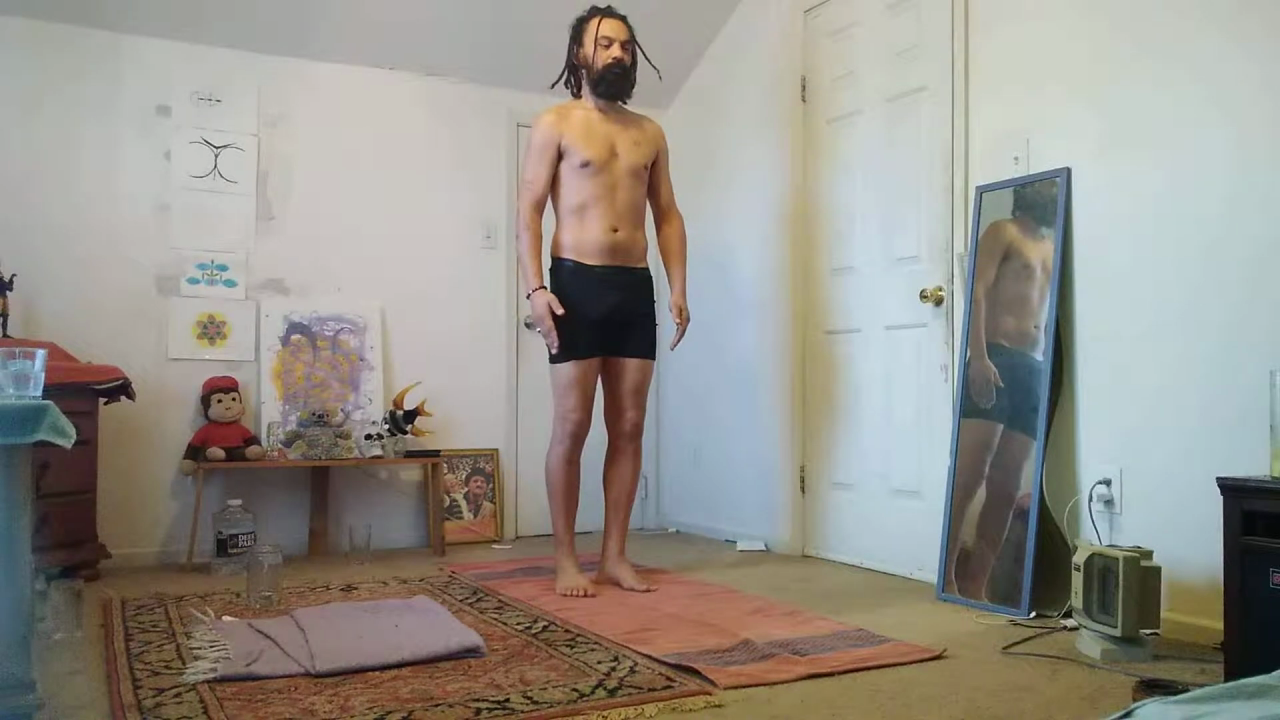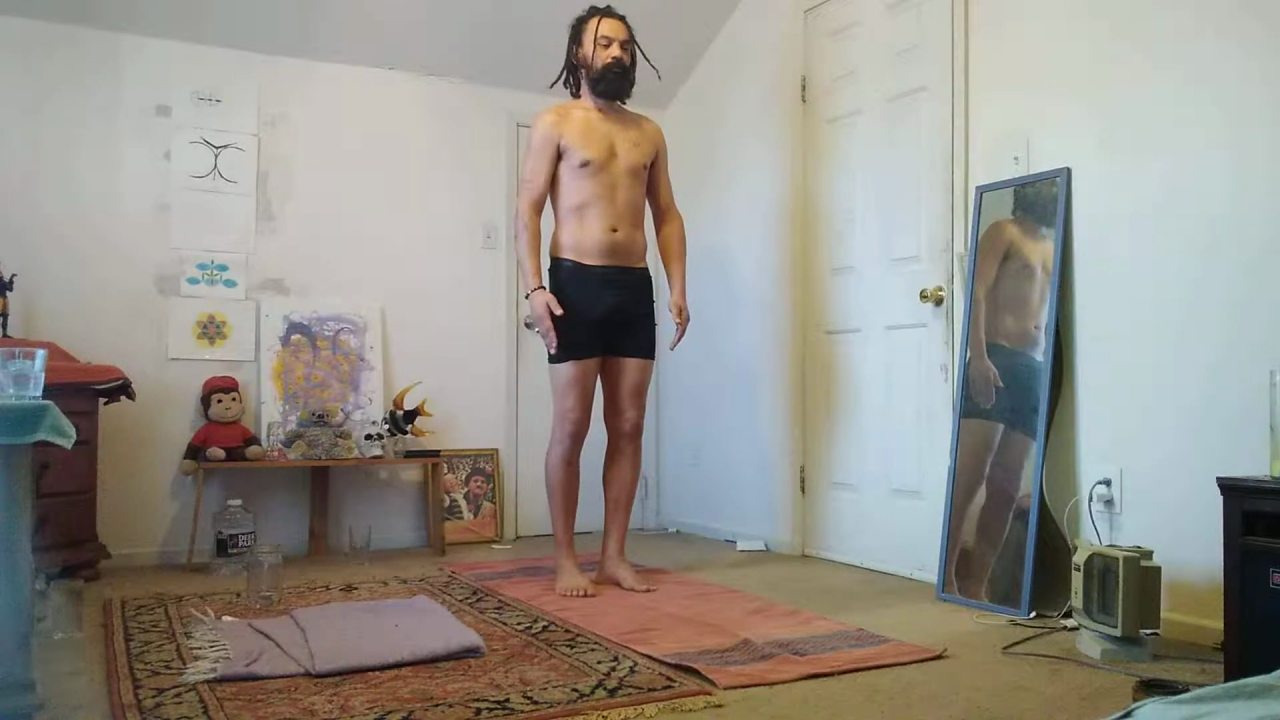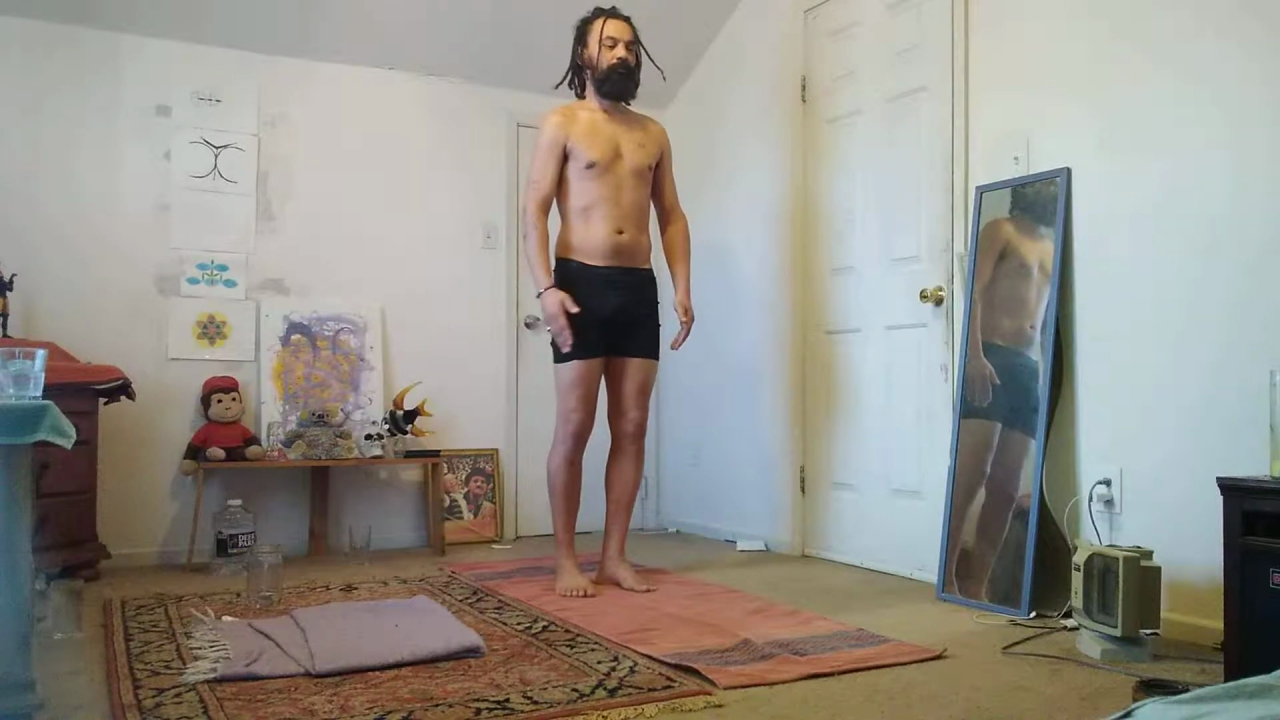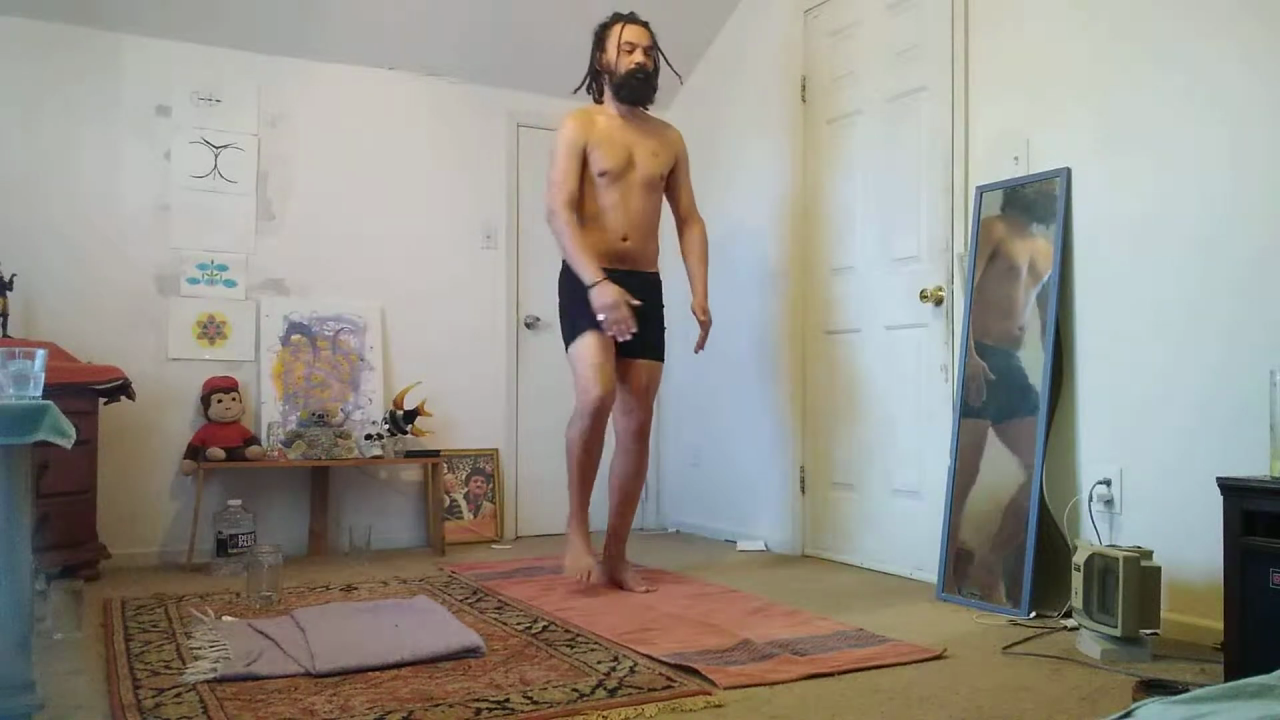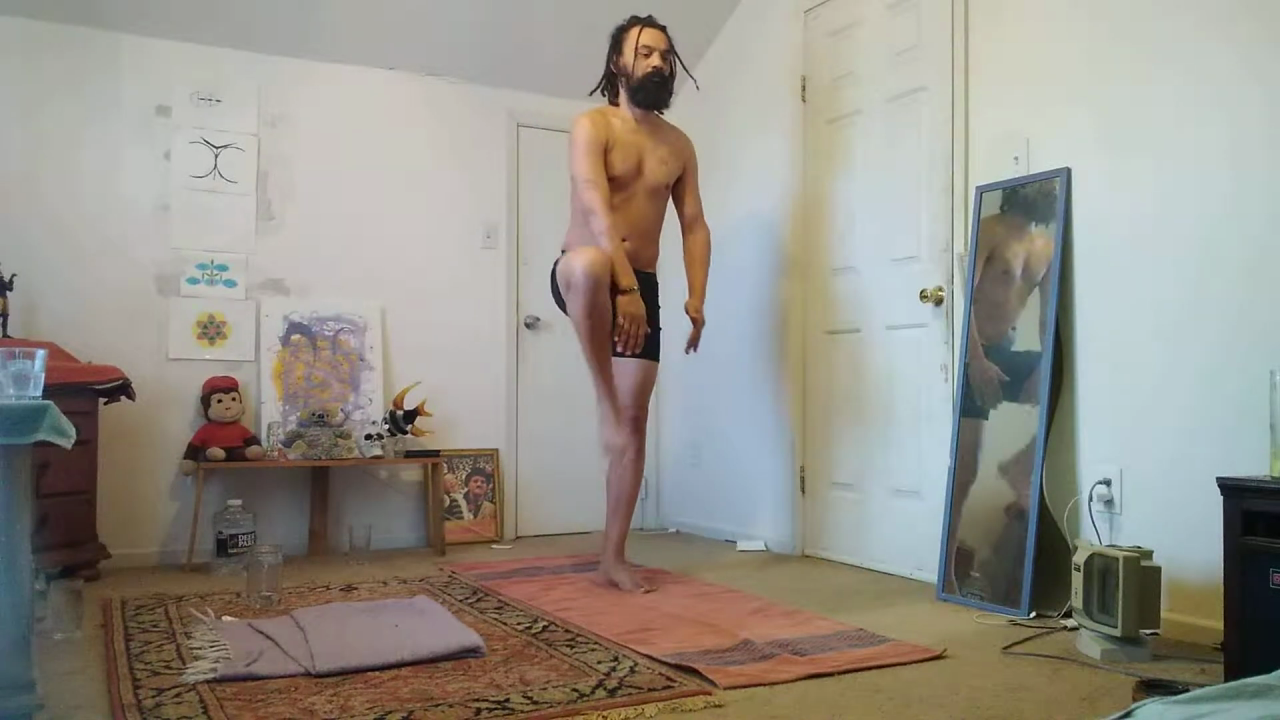
dt=0.4s
person 1, frame 1
left shoulder: (650, 133)
right shoulder: (555, 124)
left elbow: (667, 215)
right elbow: (529, 210)
left wrist: (678, 289)
right wrist: (535, 288)
left hip: (635, 288)
right hip: (577, 284)
left knee: (628, 427)
right knee: (572, 426)
left ankle: (614, 556)
right ankle: (566, 560)
person 1, frame 2
left shoulder: (649, 133)
right shoulder: (555, 123)
left elbow: (667, 215)
right elbow: (528, 210)
left wrist: (678, 288)
right wrist: (535, 287)
left hip: (635, 287)
right hip: (577, 283)
left knee: (628, 427)
right knee: (571, 427)
left ankle: (614, 556)
right ankle: (566, 560)
person 1, frame 3
left shoulder: (653, 133)
right shoulder: (561, 124)
left elbow: (671, 216)
right elbow: (535, 211)
left wrist: (682, 289)
right wrist: (546, 287)
left hip: (639, 288)
right hip: (581, 284)
left knee: (632, 427)
right knee: (574, 426)
left ankle: (613, 556)
right ankle: (566, 560)
person 1, frame 4
left shoulder: (669, 139)
right shoulder: (578, 127)
left elbow: (689, 221)
right elbow: (560, 213)
left wrist: (699, 294)
right wrist: (599, 284)
left hip: (644, 287)
right hip: (588, 284)
left knee: (636, 424)
right knee: (596, 396)
left ankle: (614, 555)
right ankle: (578, 527)
person 1, frame 5
left shoulder: (679, 145)
right shoulder: (592, 127)
left elbow: (694, 225)
right elbow: (596, 212)
left wrist: (696, 297)
right wrist: (623, 289)
left hip: (641, 287)
right hip: (588, 283)
left knee: (639, 424)
right knee: (587, 261)
left ankle: (613, 558)
right ankle: (608, 405)
person 2, frame 1
left shoulder: (1054, 248)
right shoulder: (1003, 233)
left elbow: (1052, 316)
right elbow: (977, 294)
right wrist: (978, 357)
left hip: (1035, 371)
right hip: (995, 361)
left knee: (1007, 487)
right knee: (969, 476)
left ankle: (975, 584)
right ankle: (945, 577)
person 2, frame 2
left shoulder: (1055, 249)
right shoulder: (1003, 233)
left elbow: (1054, 317)
right elbow: (976, 293)
right wrist: (979, 357)
left hip: (1035, 371)
right hip: (995, 362)
left knee: (1007, 487)
right knee: (969, 476)
left ankle: (975, 584)
right ankle: (945, 577)
person 2, frame 3
left shoulder: (1054, 251)
right shoulder: (1000, 231)
right elbow: (973, 292)
right wrist: (975, 356)
left hip: (1027, 369)
right hip: (990, 361)
left knee: (1006, 488)
right knee: (970, 476)
left ankle: (975, 585)
right ankle: (945, 579)
person 2, frame 4
left shoulder: (1047, 251)
right shoulder: (991, 229)
left elbow: (1048, 319)
right wrist: (968, 355)
left hip: (1010, 364)
right hip: (977, 359)
right knee: (963, 474)
left ankle: (990, 573)
right ankle: (945, 578)
person 2, frame 5
left shoulder: (1047, 247)
right shoulder: (988, 230)
left elbow: (1050, 314)
right wrist: (976, 359)
left hip: (1006, 355)
right hip: (973, 357)
right knee: (963, 469)
left ankle: (1023, 464)
right ankle: (945, 575)
